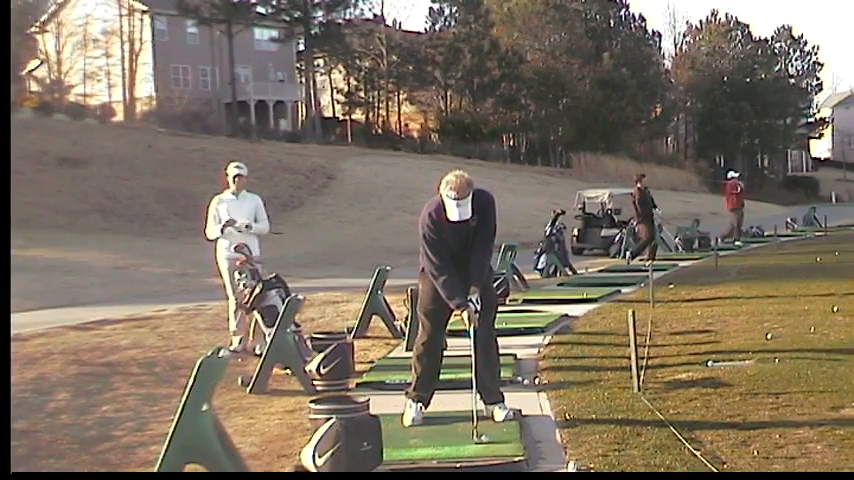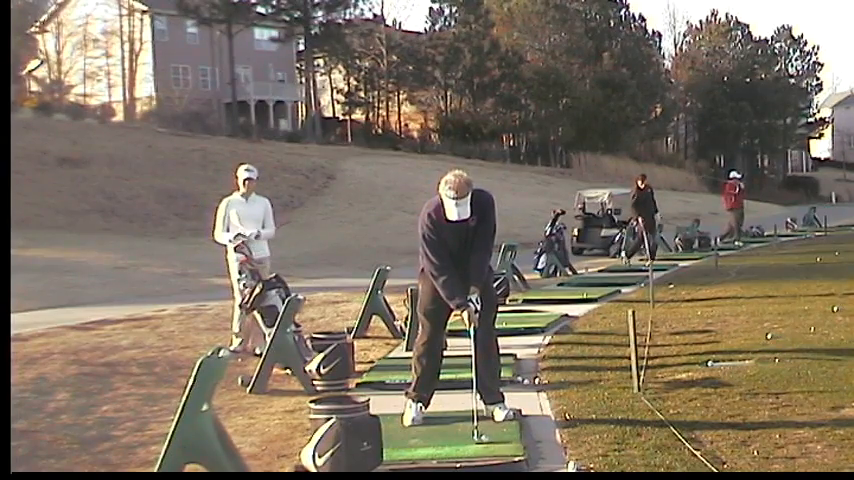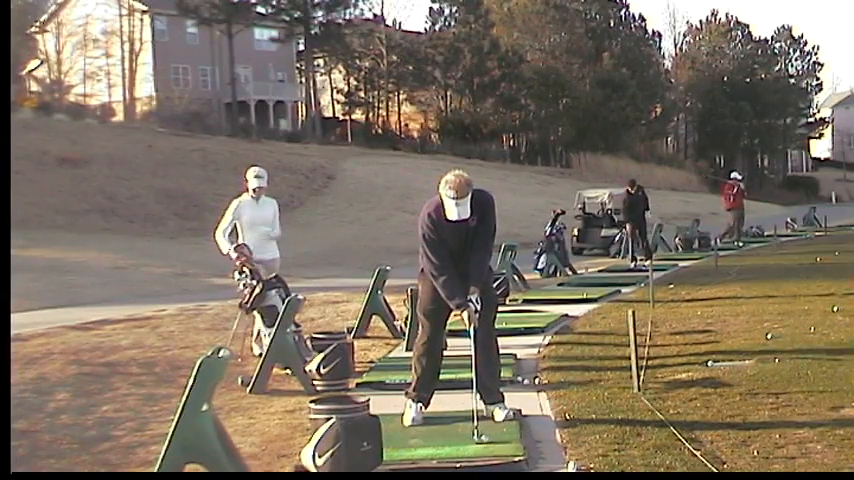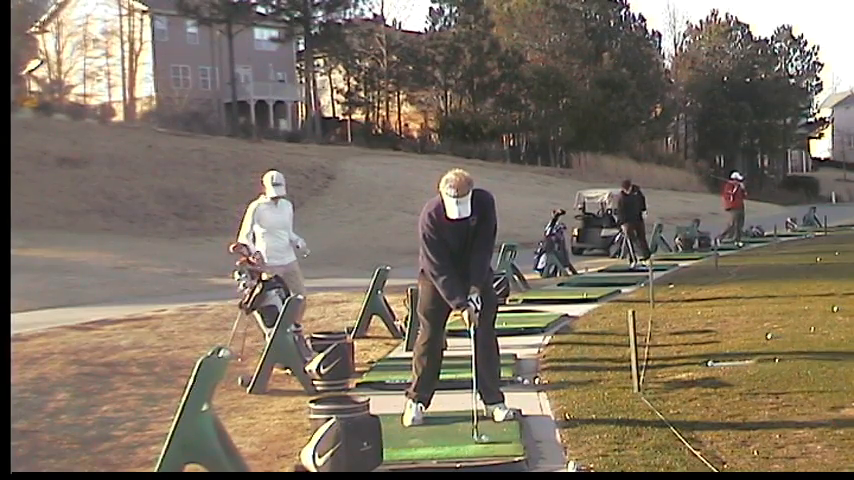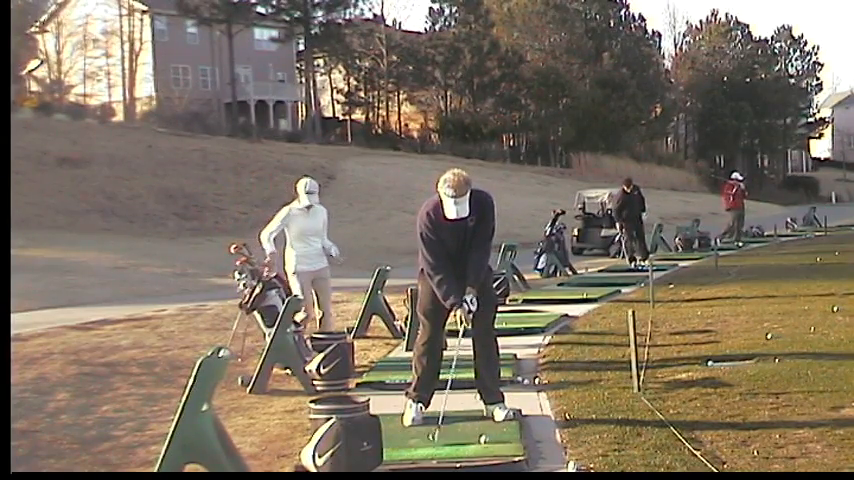
dt=0.7s
person 1, frame 1
left shoulder: (485, 202)
right shoulder: (430, 215)
left elbow: (483, 248)
right elbow: (438, 267)
left wrist: (475, 290)
right wrist: (460, 304)
left hip: (477, 273)
right hip: (438, 277)
left knee: (485, 335)
right knee: (429, 336)
left ankle: (493, 399)
right ankle: (416, 399)
person 1, frame 2
left shoulder: (484, 202)
right shoulder: (430, 215)
left elbow: (483, 249)
right elbow: (437, 267)
left wrist: (474, 290)
right wrist: (459, 304)
left hip: (477, 273)
right hip: (437, 276)
left knee: (485, 335)
right knee: (429, 336)
left ankle: (493, 399)
right ankle: (416, 400)
person 1, frame 3
left shoulder: (484, 202)
right shoulder: (429, 215)
left elbow: (483, 249)
right elbow: (437, 267)
left wrist: (474, 291)
right wrist: (459, 304)
left hip: (477, 273)
right hip: (437, 277)
left knee: (485, 335)
right knee: (429, 336)
left ankle: (493, 399)
right ankle: (416, 400)
person 1, frame 4
left shoulder: (485, 202)
right shoulder: (430, 215)
left elbow: (483, 249)
right elbow: (438, 267)
left wrist: (475, 291)
right wrist: (460, 304)
left hip: (477, 274)
right hip: (437, 276)
left knee: (485, 335)
right knee: (429, 335)
left ankle: (493, 400)
right ankle: (416, 400)
person 1, frame 5
left shoulder: (484, 203)
right shoulder: (428, 214)
left elbow: (481, 250)
right elbow: (434, 266)
left wrist: (471, 291)
right wrist: (454, 303)
left hip: (475, 274)
right hip: (437, 277)
left knee: (485, 334)
right knee: (429, 335)
left ankle: (493, 400)
right ankle: (416, 400)
person 2, frame 1
left shoulder: (255, 200)
right shoulder: (218, 201)
left elbow: (265, 227)
right elbow: (210, 233)
left wrist: (246, 225)
right wrist: (222, 227)
left hip: (251, 255)
right hip: (227, 255)
right knee: (235, 298)
right ankle: (238, 340)
person 2, frame 2
left shoulder: (264, 203)
right shoulder: (228, 203)
left elbow: (271, 231)
right elbow: (218, 234)
left wrist: (255, 234)
right wrist: (233, 238)
left hip: (261, 257)
right hip: (238, 257)
right knee: (241, 300)
left ankle: (260, 342)
right ankle: (239, 341)
person 2, frame 3
left shoulder: (272, 204)
right shoulder: (238, 204)
left elbow: (276, 231)
right elbow: (220, 232)
left wrist: (274, 233)
right wrist: (230, 251)
left hip: (271, 257)
right hip: (249, 259)
left ankle: (259, 341)
right ankle: (265, 343)
person 2, frame 4
left shoulder: (287, 206)
right shoulder: (256, 208)
right elbow: (243, 238)
left wrist: (299, 242)
right wrist: (254, 252)
left hip: (289, 262)
right hip: (268, 265)
person 2, frame 5
left shoulder: (321, 211)
right shoulder: (288, 213)
right elbow: (266, 234)
left wrist: (332, 249)
right wrist: (271, 253)
left hip: (320, 267)
right hip: (298, 269)
left knee: (325, 310)
right knee: (306, 312)
